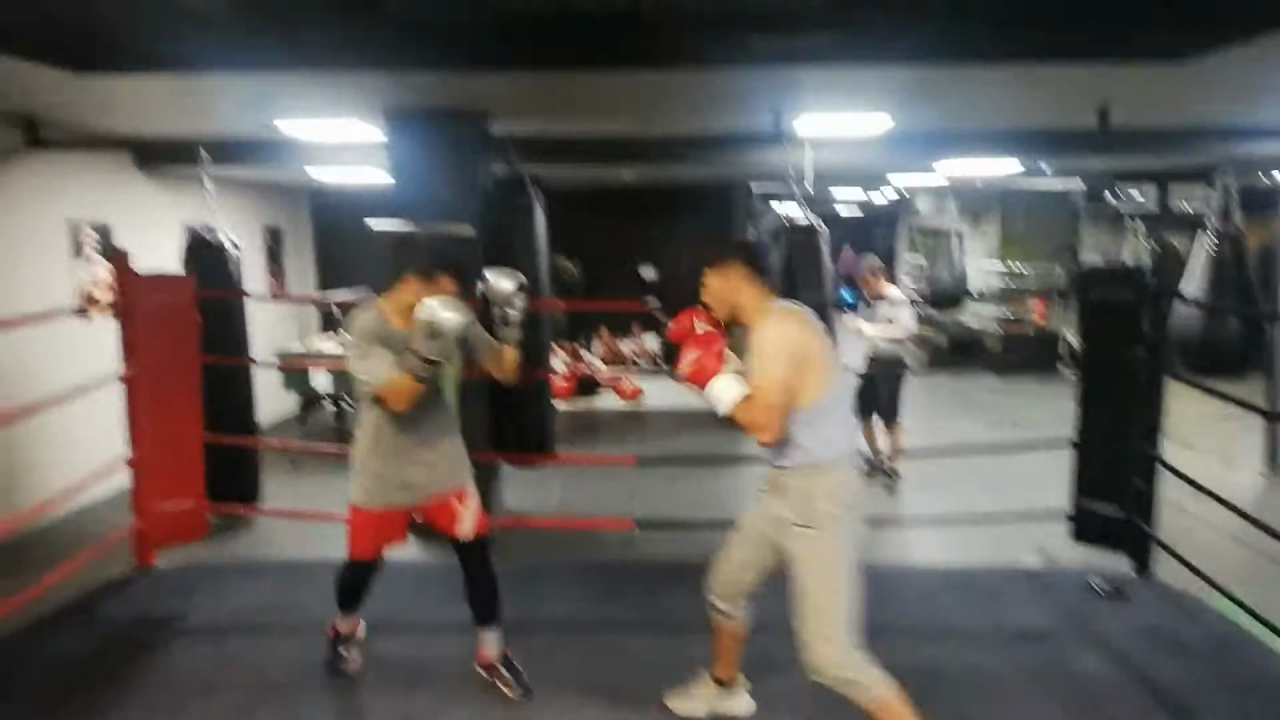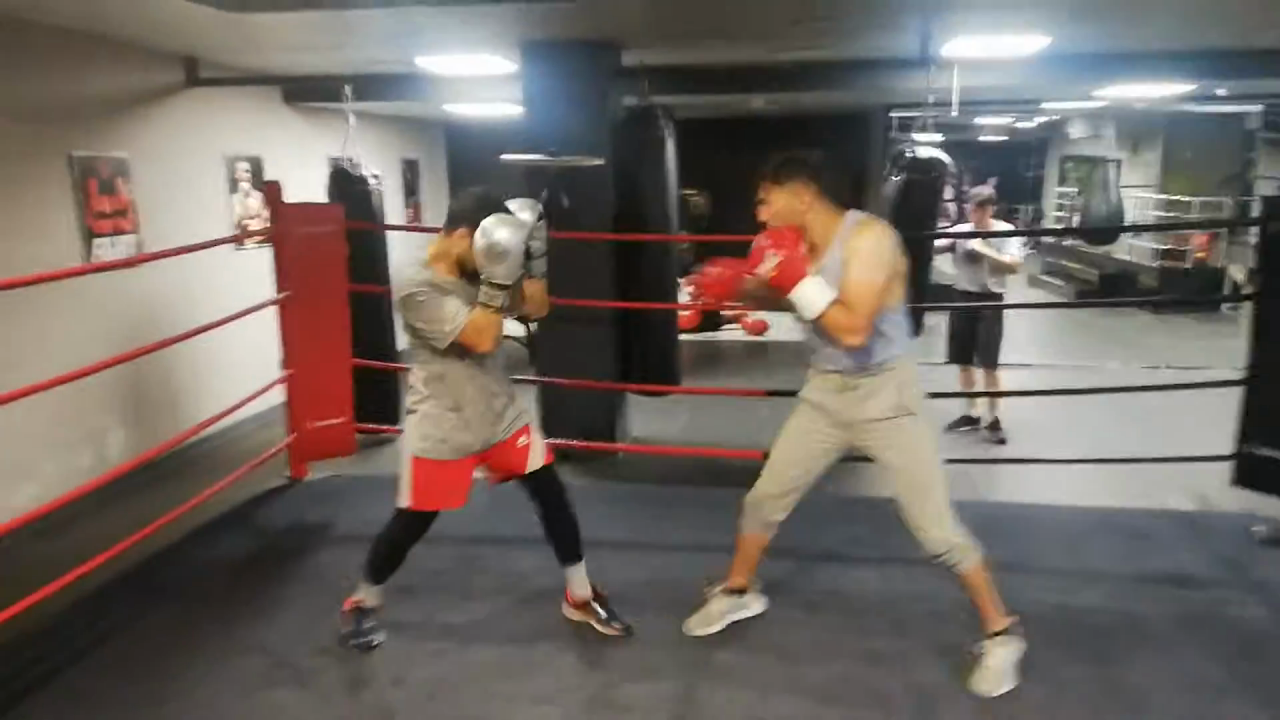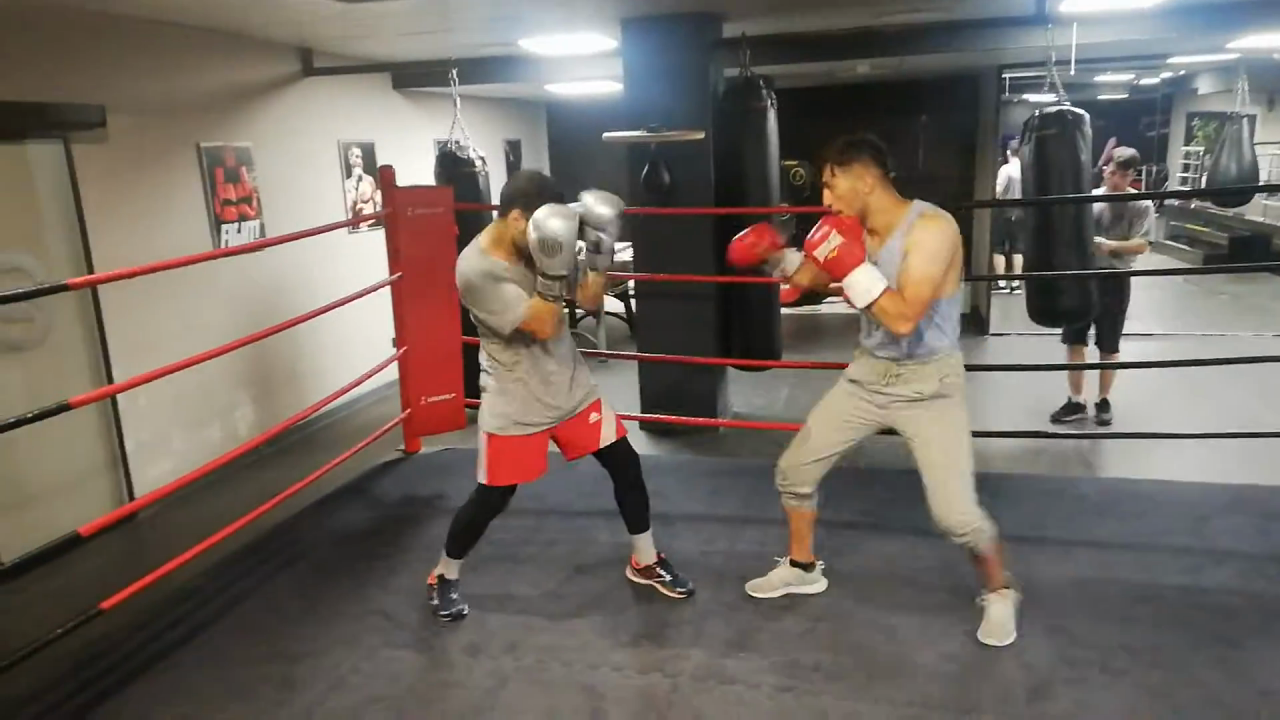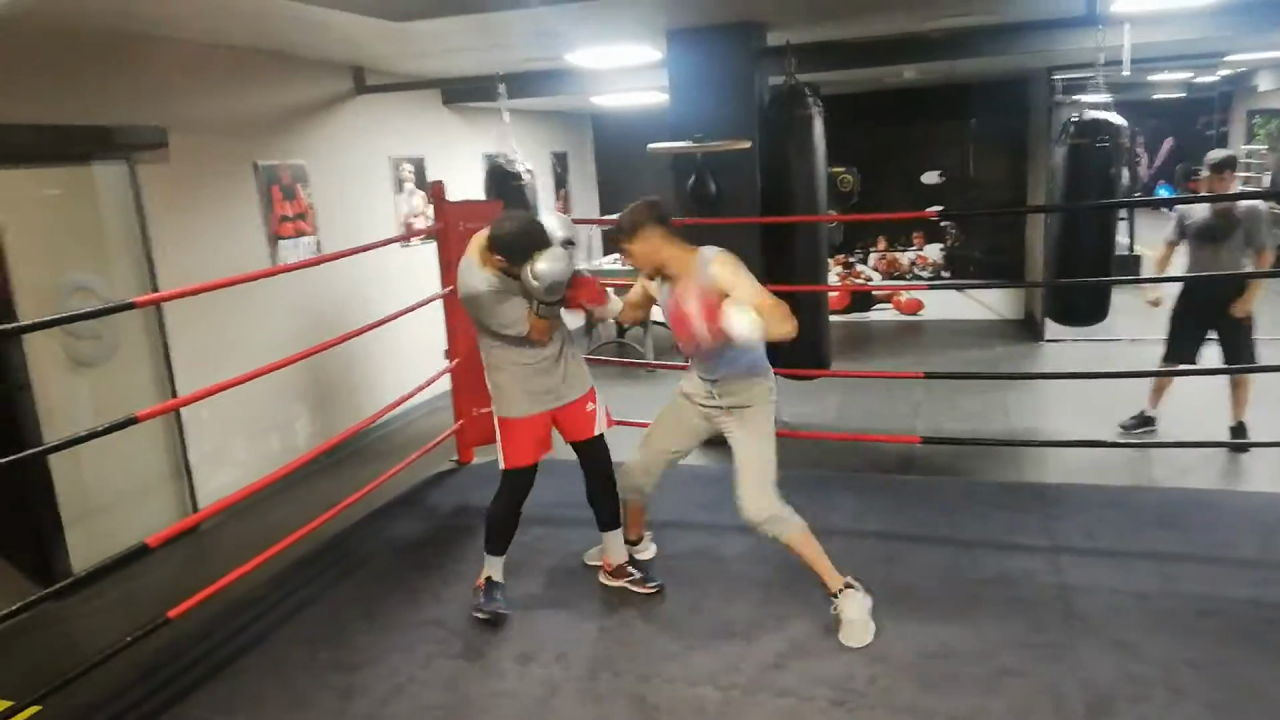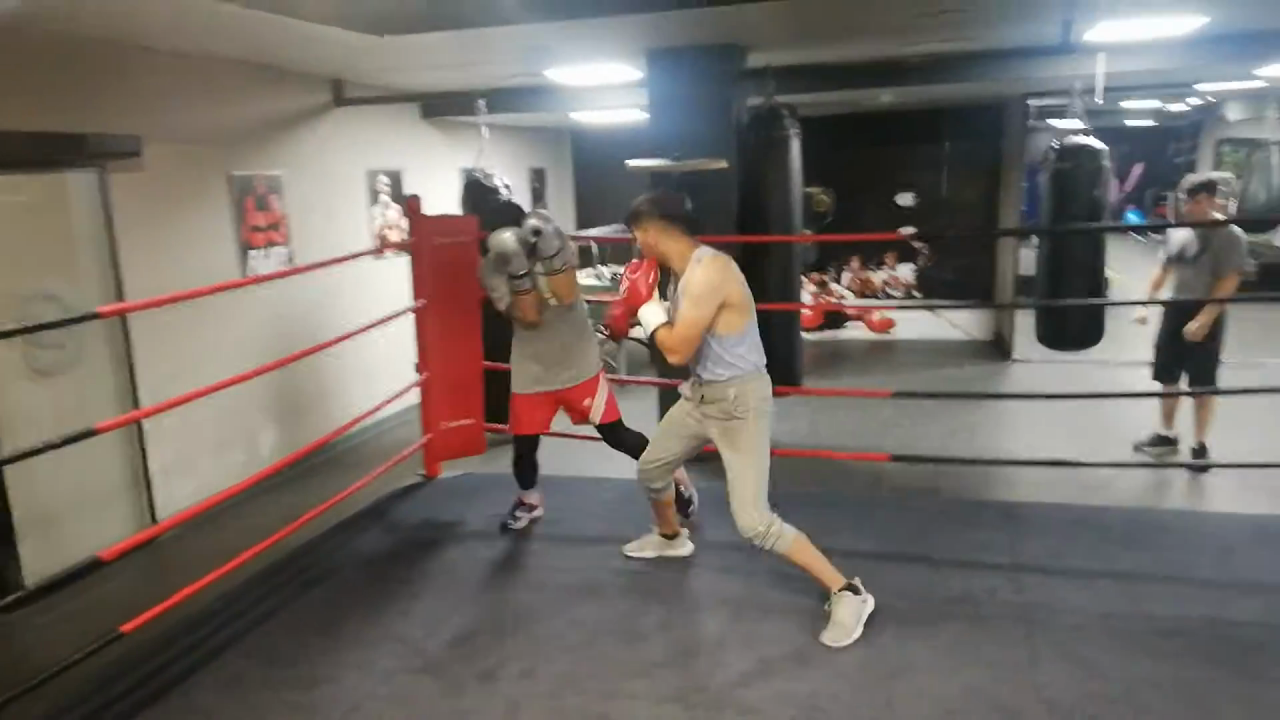
dt=1s
person 1, frame 1
left shoulder: (778, 331)
right shoulder: (777, 325)
left elbow: (765, 428)
right elbow: (764, 404)
left wrist: (715, 377)
right wrist: (704, 358)
left hip: (820, 495)
right hip: (785, 490)
left knee: (829, 656)
right knee: (724, 588)
person 1, frame 2
left shoulder: (869, 238)
right shoulder: (797, 241)
left elbow: (852, 330)
right elbow: (782, 287)
left wrist: (794, 279)
right wrist: (740, 280)
left hip: (886, 396)
right hip: (825, 393)
left knee: (937, 529)
right knee: (766, 498)
left ankle: (1001, 634)
right ankle: (738, 592)
person 1, frame 3
left shoulder: (932, 227)
right shoulder: (853, 227)
left elbow: (903, 321)
right elbow: (810, 277)
left wrist: (851, 265)
right wrist: (775, 252)
left hip: (929, 383)
right hip: (868, 375)
left knee: (955, 513)
right knee: (797, 469)
left ankle: (999, 590)
right ankle: (801, 567)
person 1, frame 4
left shoulder: (719, 268)
right shoulder: (661, 275)
left elbow: (784, 324)
right elbow: (628, 312)
left wrist: (722, 318)
left hip: (745, 396)
right hip: (700, 390)
left knee: (760, 508)
right knee: (637, 471)
left ankle: (846, 591)
right ankle: (635, 541)
person 1, frame 5
left shoulder: (706, 274)
right shoulder: (695, 267)
left elbow: (677, 352)
left wrist: (646, 303)
right wrist: (650, 312)
left hip: (740, 402)
right hip: (703, 396)
left knee: (754, 522)
right knee: (651, 468)
left ankle: (849, 593)
right ankle: (670, 537)
person 2, frame 1
left shoulder: (454, 319)
right shoulder: (365, 329)
left elbow: (506, 370)
right elbow: (398, 399)
left wrist: (509, 319)
right wrist: (432, 347)
left hip: (445, 468)
right hip: (382, 475)
left knee: (476, 556)
right knee: (363, 563)
left ankle: (492, 655)
right ankle: (347, 627)
person 2, frame 2
left shoulder: (481, 263)
right shoulder: (418, 289)
left elbow: (535, 307)
right elbow: (483, 338)
left wrist: (531, 254)
right wrist: (500, 277)
left hip: (500, 413)
right hip: (441, 427)
left knee: (552, 496)
right knee: (411, 522)
left ankle: (581, 595)
right ankle: (361, 602)
person 2, frame 3
left shoulder: (536, 243)
right shoulder: (476, 271)
left elbow: (591, 297)
right elbow: (542, 328)
left wrist: (601, 246)
right wrist: (553, 267)
left hip: (570, 386)
right hip: (514, 401)
left knee: (625, 464)
right knee: (492, 496)
left ankle: (646, 562)
right ankle: (444, 576)
person 2, frame 4
left shoulder: (515, 244)
right shoulder: (478, 288)
right elbow: (540, 336)
left wrist: (565, 279)
right wrist: (546, 292)
left hip: (563, 372)
right hip: (519, 389)
left knee: (598, 463)
right knee: (516, 483)
left ankle: (617, 562)
right ankle: (490, 578)
person 2, frame 5
left shoulder: (548, 240)
right shoulder: (493, 269)
left elbow: (568, 295)
right elbow: (528, 316)
left wrist: (549, 249)
right wrist: (514, 270)
left hip: (578, 363)
right hip: (531, 367)
left knee: (614, 432)
right knee: (524, 444)
left ankle: (675, 476)
right ankle: (529, 499)
person 3, frame 1
left shoulder: (899, 300)
right shoulder: (870, 300)
left elbow: (907, 332)
left wrist: (874, 330)
right wrist: (858, 324)
left hip: (891, 365)
right hip: (873, 363)
left knee: (889, 420)
right knee: (862, 413)
left ankle: (893, 467)
right ankle: (877, 457)
person 3, frame 2
left shoulder: (1006, 231)
right shoulder: (960, 230)
left elbow: (1014, 265)
right elbow: (934, 246)
left wrist: (984, 250)
left hip: (989, 302)
right hip: (962, 299)
left knee: (989, 363)
right knee: (964, 360)
left ankle: (993, 418)
right ankle: (973, 413)
person 3, frame 3
left shoulder: (1141, 205)
left elbow: (1141, 245)
left wrist: (1107, 245)
left hip: (1115, 281)
left knee: (1108, 348)
right knee: (1075, 342)
left ankle: (1103, 401)
right ankle: (1076, 401)
person 3, frame 4
left shoulder: (1251, 209)
right shoulder: (1188, 209)
left elbow: (1265, 256)
right elbow: (1170, 247)
left wrist: (1248, 297)
right wrist: (1155, 284)
left hip: (1233, 291)
right hip: (1196, 289)
left knee: (1239, 364)
right knee: (1172, 356)
left ankle: (1238, 424)
right ankle: (1149, 414)
person 3, frame 5
left shoulder: (1227, 235)
right shoulder: (1177, 231)
left elbow: (1229, 282)
left wrist: (1203, 319)
right wrist: (1145, 303)
left hip: (1205, 315)
right hip: (1175, 310)
left knee: (1203, 385)
right knee: (1168, 378)
left ankle: (1200, 444)
right ankle: (1167, 434)
